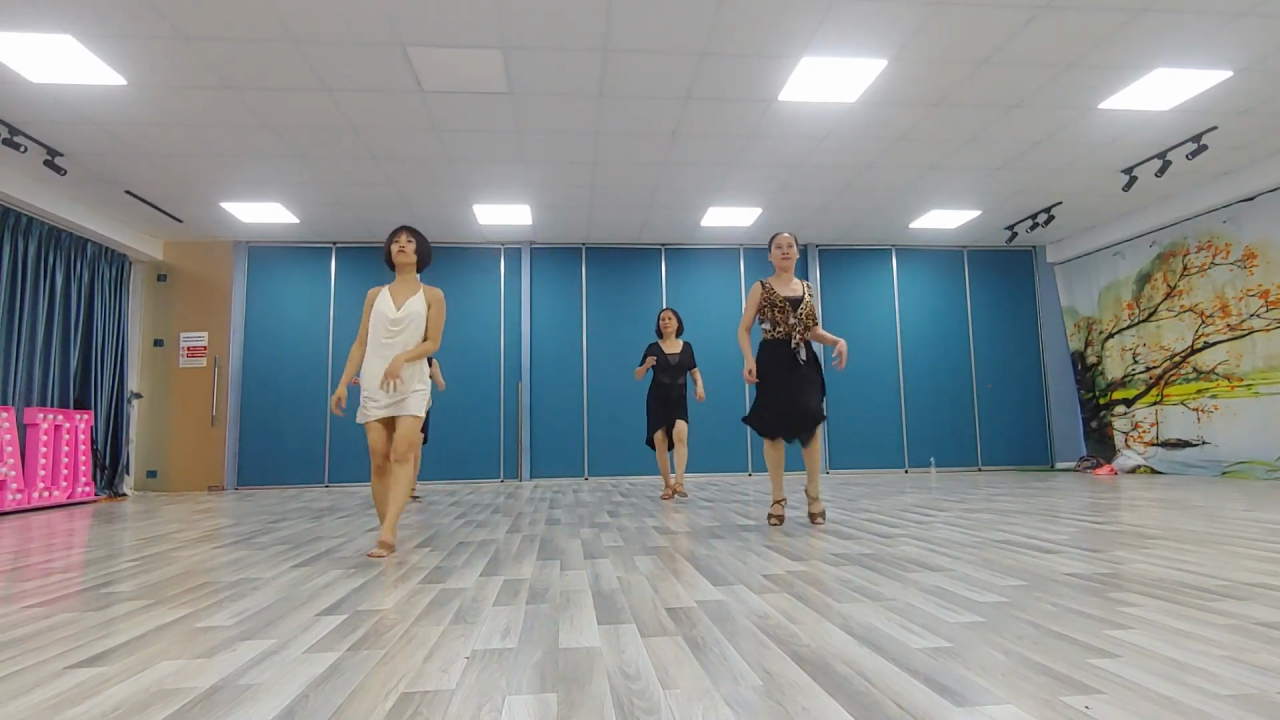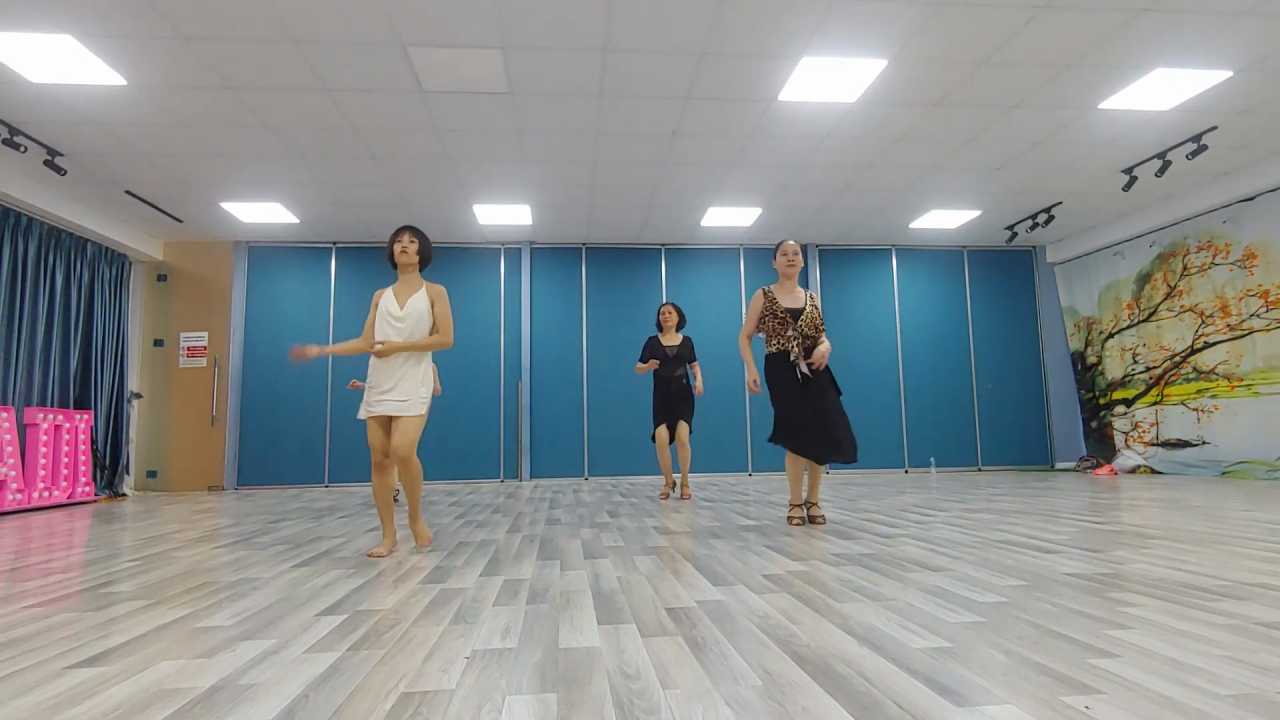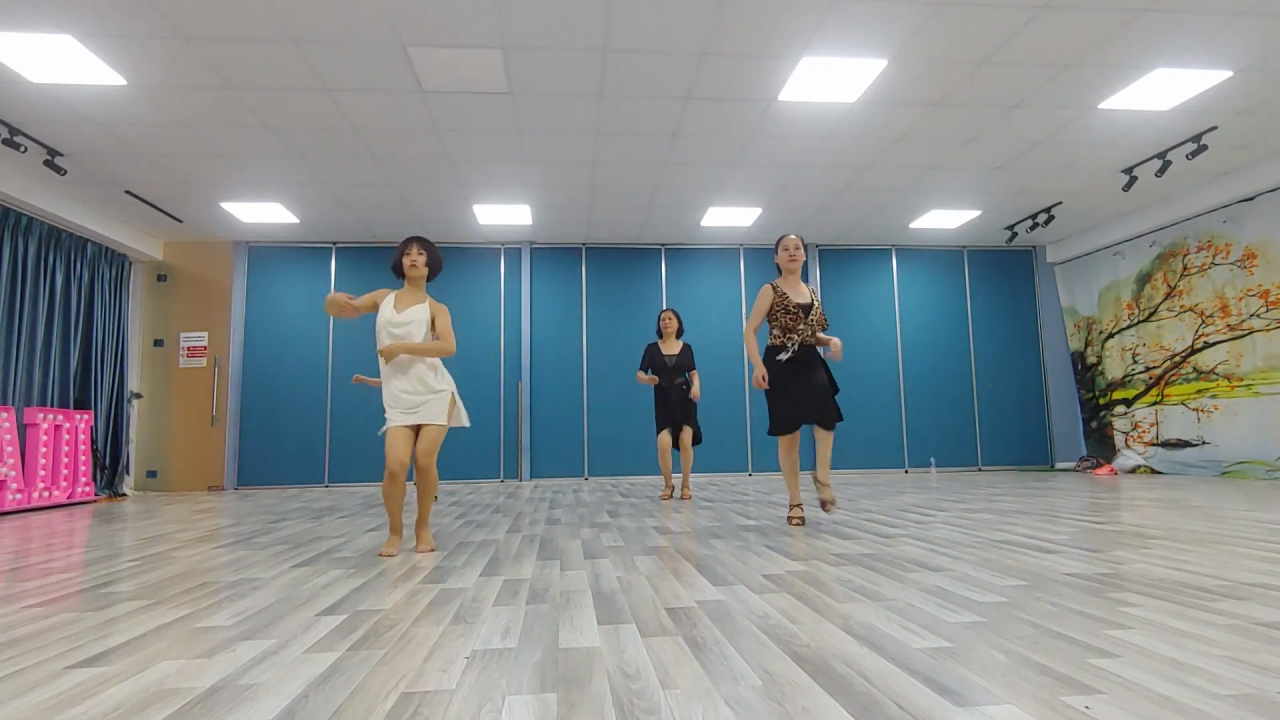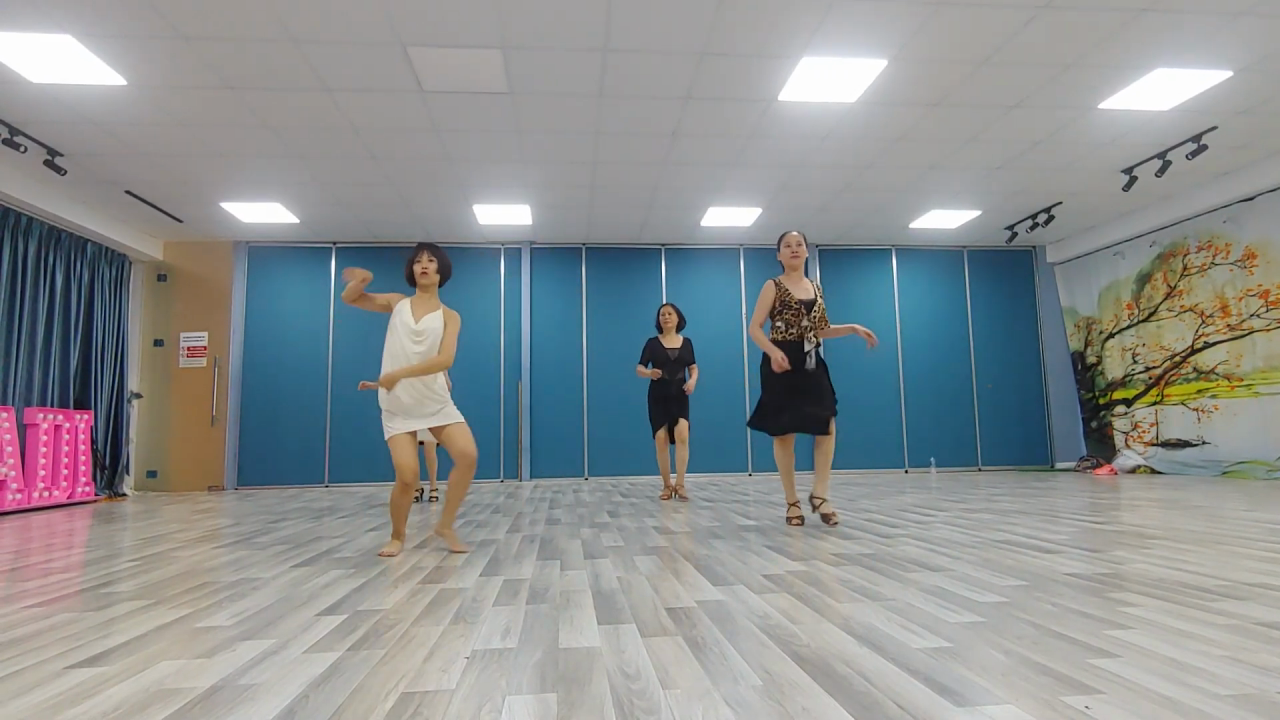
dt=0.2s
person 1, frame 1
left shoulder: (433, 295)
right shoulder: (375, 295)
left elbow: (433, 343)
right elbow: (362, 343)
left wrist: (400, 359)
right wrist: (342, 385)
left hip: (412, 386)
right hip: (375, 389)
left knee: (402, 450)
right knee: (379, 462)
left ankle: (389, 528)
right ankle: (386, 536)
person 1, frame 2
left shoulder: (434, 292)
right shoulder: (380, 296)
left elbow: (445, 338)
right elbow: (364, 342)
left wrist: (398, 346)
right wrist: (322, 351)
left hip: (413, 384)
right hip: (379, 385)
left knee: (403, 450)
right knee: (380, 459)
left ankle: (416, 518)
right ankle: (388, 533)
person 1, frame 3
left shoulder: (437, 309)
right shoulder: (383, 298)
left elbow: (448, 347)
right elbow: (343, 310)
left wrist: (400, 347)
right wrist: (334, 301)
left hip: (436, 394)
right hip: (400, 399)
left knee: (424, 463)
right knee: (396, 467)
left ankle: (423, 527)
right ankle: (395, 532)
person 1, frame 4
left shoulder: (450, 316)
right shoulder: (395, 304)
left elbow: (445, 358)
right elbow: (349, 299)
left wrist: (402, 373)
right wrist: (354, 281)
left hip: (435, 400)
right hip: (397, 405)
left knee: (467, 456)
right knee: (407, 477)
left ankle: (445, 524)
right ankle: (397, 536)
person 2, frame 1
left shoulder: (806, 288)
right shoulder: (761, 288)
right elbow: (743, 329)
left wrist: (837, 341)
right wrist: (749, 360)
left hip: (804, 361)
right hip: (772, 360)
left knee: (811, 420)
right knee: (776, 427)
left ankle: (813, 495)
right ankle: (777, 500)
person 2, frame 2
left shoulder: (811, 298)
right shoulder: (763, 296)
left elbow: (821, 336)
right elbow: (744, 337)
left wrist: (825, 347)
right wrist: (751, 369)
left hip: (813, 370)
right hip: (781, 371)
left knee: (825, 431)
right knee: (795, 438)
left ankle: (812, 496)
right ankle: (796, 503)
person 2, frame 3
left shoulder: (811, 292)
right shoulder: (769, 290)
right elbow: (750, 332)
left wrist: (830, 340)
right wrist: (758, 365)
left hip: (809, 363)
right hip: (779, 365)
left knee: (824, 419)
right knee: (788, 433)
left ankle: (823, 479)
right ankle: (795, 503)
person 2, frame 4
left shoulder: (815, 288)
right shoulder: (773, 287)
right elbow: (754, 328)
left wrist: (852, 328)
right wrist: (772, 351)
left hip: (811, 363)
right hip: (782, 365)
left knee: (826, 426)
right knee: (783, 434)
left ankle: (820, 496)
right ankle: (792, 501)
person 3, frame 1
left shoulder: (686, 347)
right shoulder: (653, 348)
left elbow: (694, 371)
right elbow: (637, 375)
left wrist: (699, 385)
right wrist: (646, 366)
left hip: (679, 400)
right hip: (657, 400)
left knee: (680, 435)
right knee: (660, 442)
left ankle: (679, 482)
right ankle: (667, 485)
person 3, frame 2
left shoulder: (686, 341)
right shoulder: (652, 341)
left elbow: (694, 365)
right elbow: (638, 368)
left wrist: (699, 380)
right wrist: (648, 366)
left hip: (683, 395)
right hip: (662, 397)
left knee: (682, 438)
right knee: (661, 439)
left ankle: (685, 484)
right ankle: (668, 481)
person 3, frame 3
left shoulder: (686, 348)
right shoulder: (652, 348)
left elbow: (693, 373)
right elbow: (639, 374)
left wrist: (696, 386)
right wrist: (647, 379)
left hip: (684, 401)
right hip: (663, 402)
left knee: (686, 443)
right knee: (663, 444)
left ankle: (686, 485)
right ankle: (668, 485)
person 3, frame 4
left shoulder: (686, 342)
right shoulder: (652, 343)
left elbow: (693, 367)
right elbow: (639, 369)
left wrist: (692, 379)
right wrist: (649, 373)
left hip: (679, 397)
right hip: (658, 397)
left knee: (682, 436)
right knee: (661, 440)
left ankle: (680, 483)
right ankle: (667, 485)
